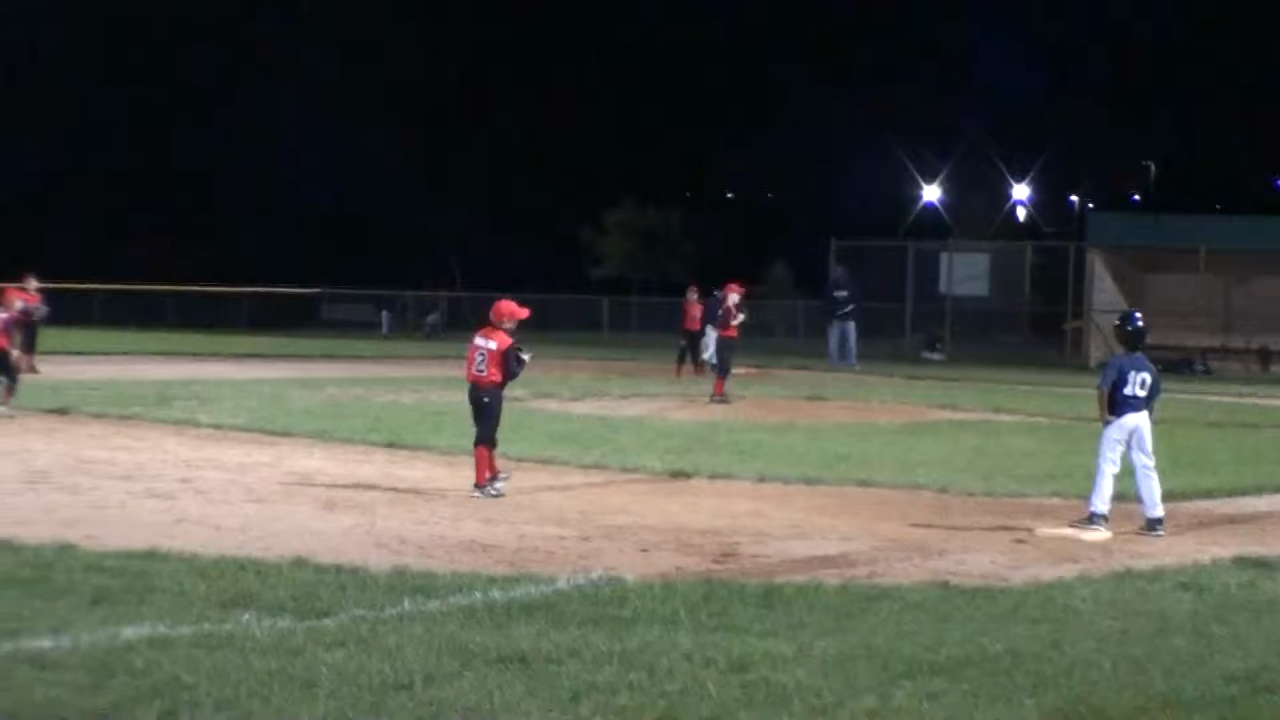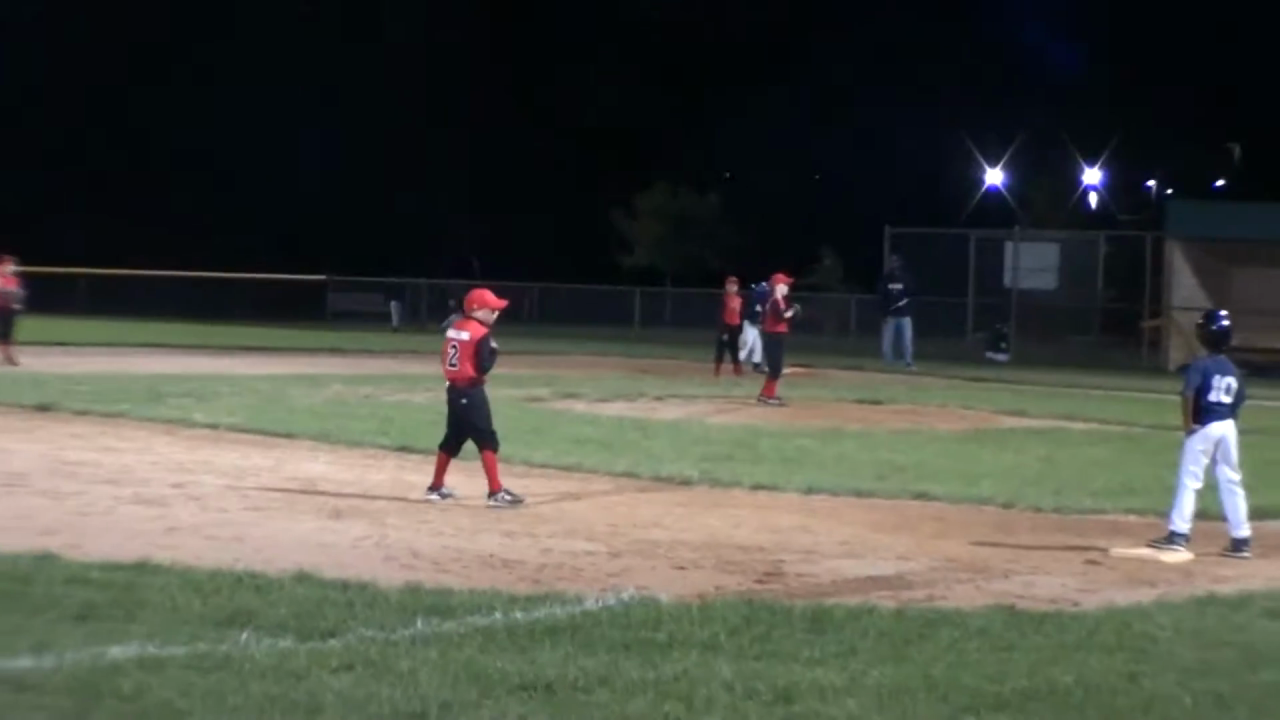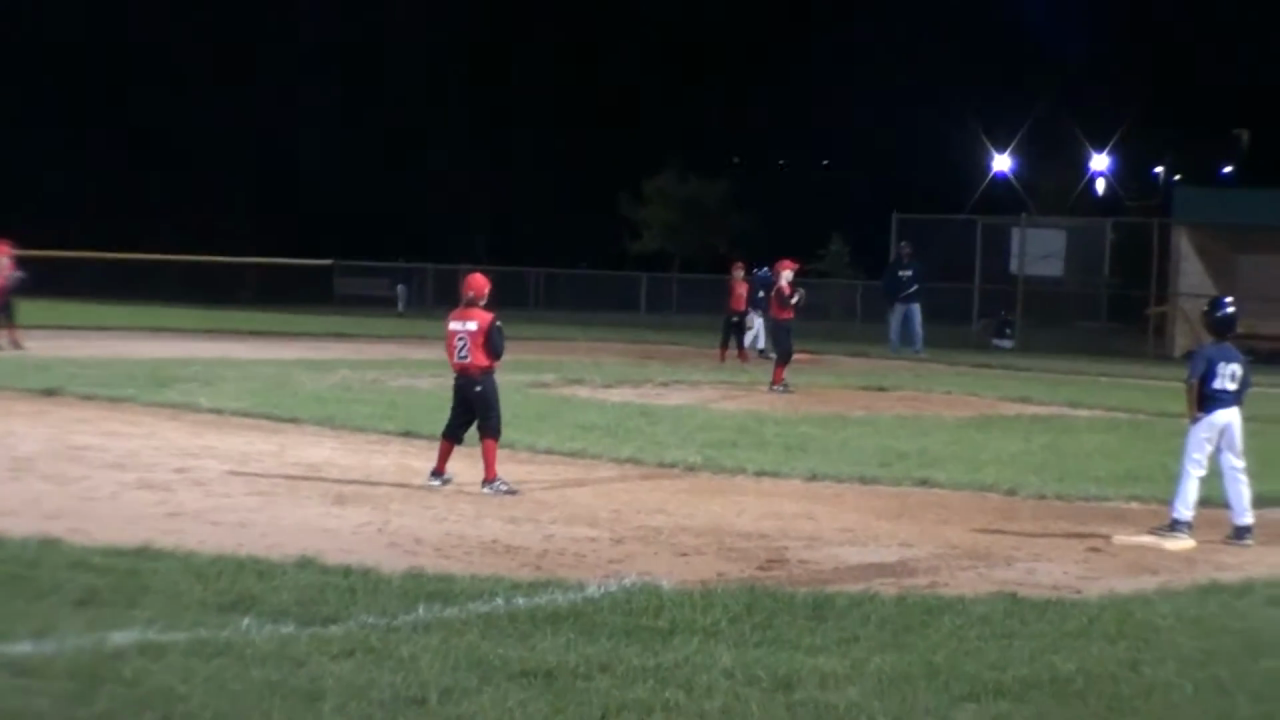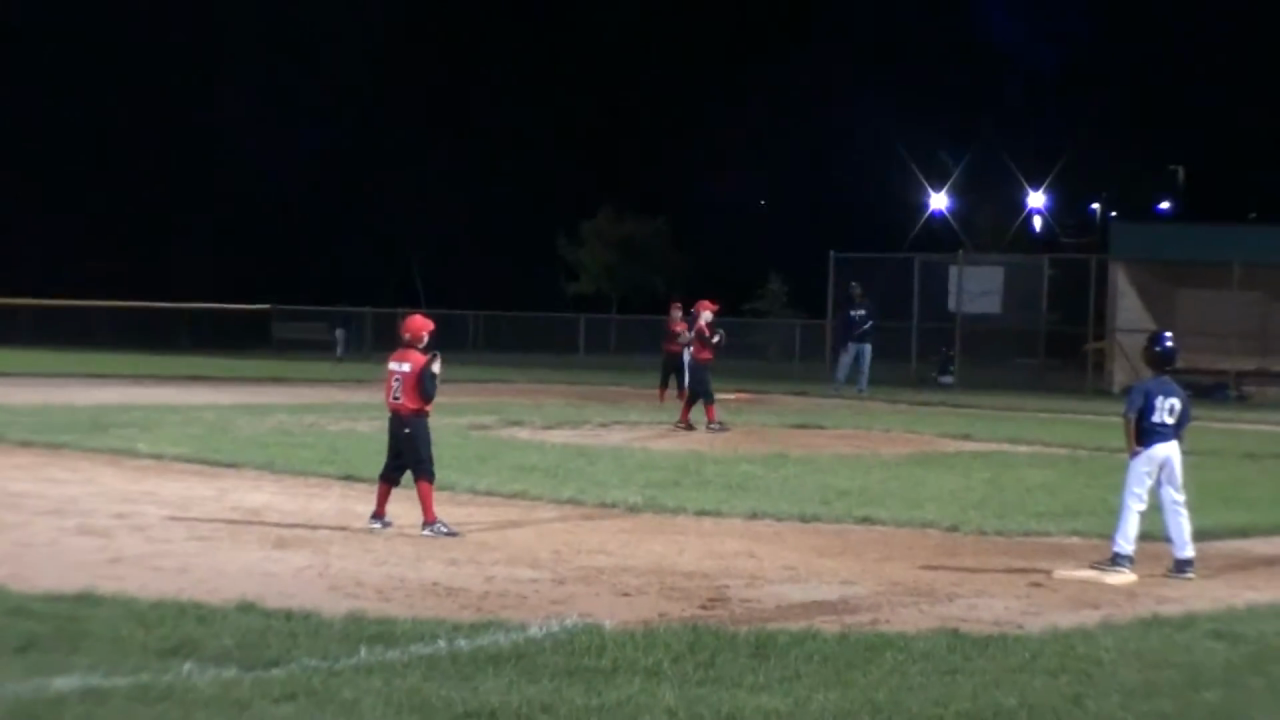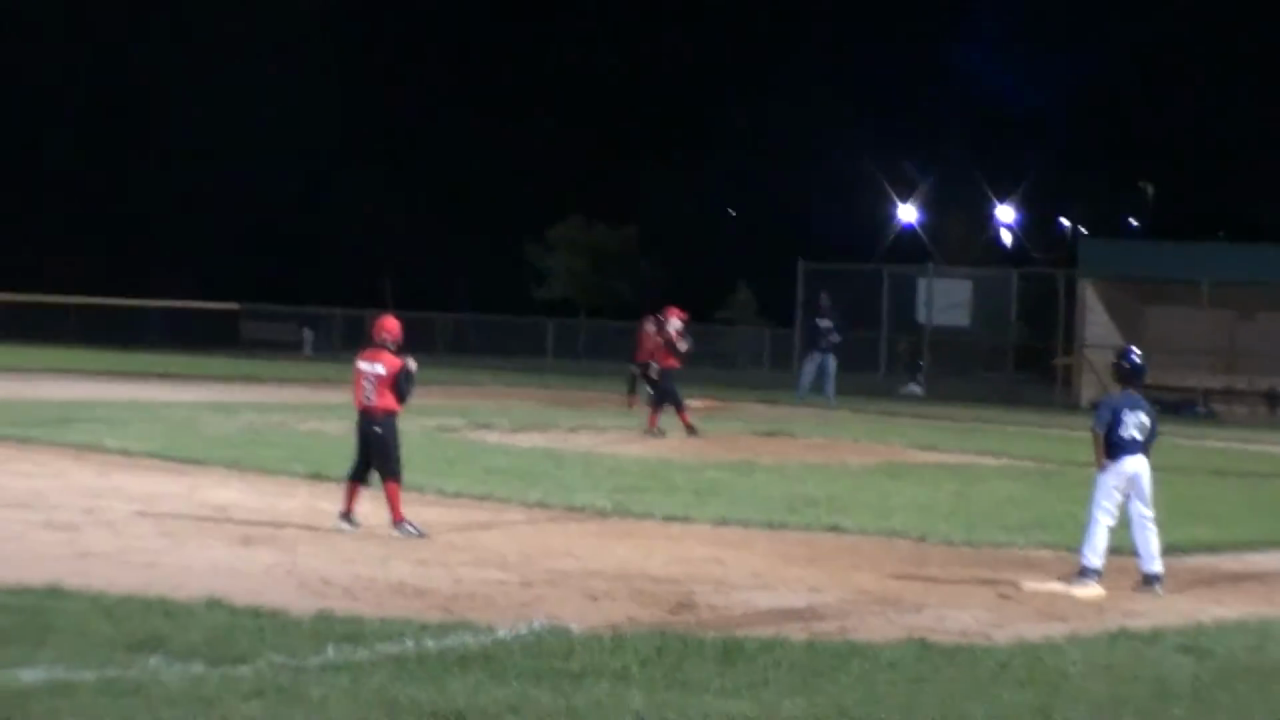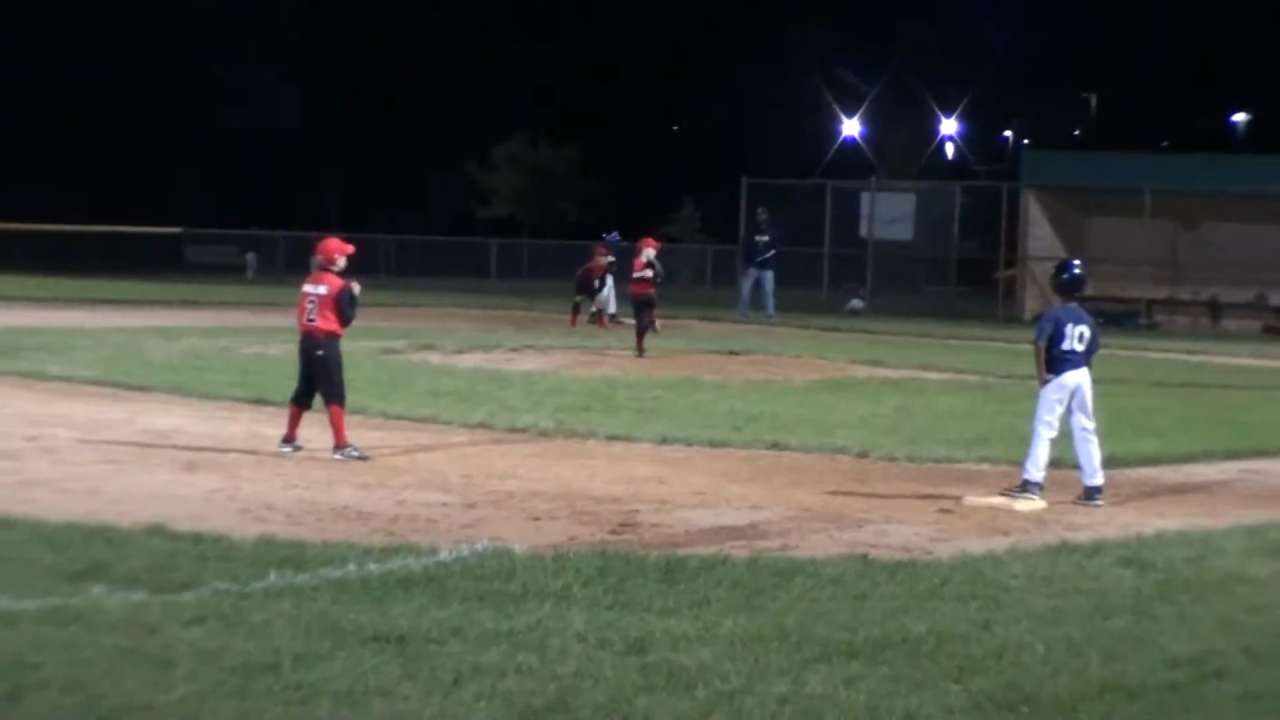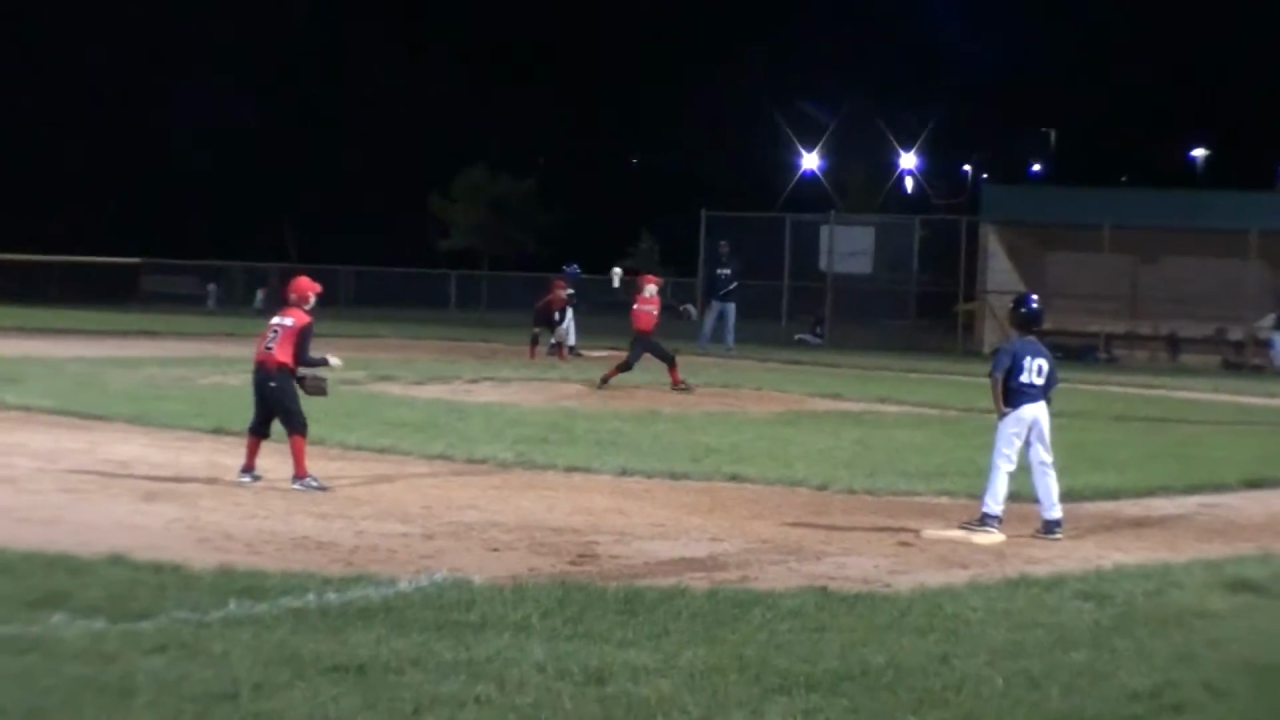
dt=0.5s
person 1, frame 1
left shoulder: (1117, 362)
right shoulder: (1149, 367)
left elbow: (1103, 388)
right elbow: (1152, 399)
left wrist: (1104, 414)
right wrist: (1145, 420)
left hip: (1119, 419)
right hip: (1142, 419)
left knee: (1107, 466)
right knee: (1146, 467)
left ankle: (1098, 515)
right ankle: (1155, 519)
person 1, frame 2
left shoulder: (1200, 365)
right shoulder: (1233, 370)
left elbow: (1188, 394)
right elbow: (1237, 405)
left wrist: (1187, 424)
right wrist: (1226, 425)
left hip: (1204, 428)
right hip: (1227, 427)
left knee: (1189, 480)
right knee: (1231, 482)
left ankle: (1178, 534)
right ankle: (1241, 539)
person 1, frame 3
left shoulder: (1204, 353)
right shoulder: (1238, 357)
left elbow: (1192, 382)
right elbow: (1241, 391)
left wrist: (1191, 411)
right wrist: (1229, 411)
left hip: (1208, 415)
right hip: (1232, 415)
left knee: (1192, 468)
right knee: (1235, 471)
left ankle: (1180, 522)
right ankle: (1243, 527)
person 1, frame 4
left shoulder: (1143, 387)
right shoulder: (1179, 392)
left elbow: (1130, 416)
right elbow: (1182, 427)
left wrist: (1131, 446)
right wrist: (1171, 446)
left hip: (1148, 449)
right hip: (1171, 449)
left knee: (1133, 501)
right knee: (1176, 504)
left ankle: (1122, 556)
right ankle: (1184, 561)
person 1, frame 5
left shoulder: (1112, 402)
right shoulder: (1146, 407)
left elbow: (1098, 431)
right elbow: (1149, 441)
left wrist: (1100, 460)
right wrist: (1139, 461)
left hip: (1117, 464)
right hip: (1140, 464)
left knee: (1102, 515)
right knee: (1144, 518)
left ankle: (1090, 569)
right ankle: (1153, 575)
person 1, frame 6
left shoulder: (1053, 314)
right shoulder: (1087, 319)
left elbow: (1040, 344)
right elbow: (1091, 353)
left wrist: (1042, 374)
right wrist: (1079, 371)
left hip: (1058, 378)
right hip: (1082, 376)
left knee: (1044, 429)
right knee: (1086, 432)
left ankle: (1032, 483)
right ankle: (1094, 488)
person 1, frame 7
left shoulder: (1010, 348)
right shoulder: (1044, 352)
left elbow: (997, 377)
right elbow: (1049, 387)
left wrist: (999, 406)
right wrist: (1039, 406)
left hip: (1016, 411)
right hip: (1039, 410)
left knee: (1002, 463)
right knee: (1043, 465)
left ankle: (991, 516)
right ankle: (1052, 521)
person 2, frame 1
left shoulder: (479, 335)
right shoulder: (506, 343)
right elbow: (509, 375)
right wrist: (522, 361)
left hip: (475, 389)
right hip: (490, 393)
left knee: (486, 432)
right knee: (485, 435)
left ankle: (493, 473)
right ankle: (481, 484)
person 2, frame 2
left shoulder: (455, 327)
right shoulder: (481, 333)
right elbow: (483, 368)
right wrist: (493, 350)
left hip: (454, 389)
right hip: (470, 391)
left knee: (452, 438)
right knee: (487, 439)
left ankle: (436, 487)
right ankle: (496, 492)
person 2, frame 3
left shoulder: (453, 318)
right shoulder: (487, 319)
left elbow: (450, 349)
right elbow: (497, 353)
right wrist: (498, 330)
left hip: (461, 379)
right hip: (481, 380)
left knee: (455, 425)
right knee: (490, 428)
left ankle: (438, 473)
right ankle: (490, 480)
person 2, frame 4
left shoulder: (395, 357)
right shoulder: (421, 362)
right elbow: (427, 396)
right wrist: (434, 373)
left hip: (396, 419)
right hip: (414, 421)
left knee: (392, 467)
right knee: (423, 469)
left ankle: (378, 516)
right ankle: (430, 522)
person 2, frame 5
left shoulder: (362, 357)
right shoulder: (396, 364)
right elbow: (402, 397)
right wrist: (410, 373)
left hip: (364, 418)
right hip: (383, 421)
left knee: (361, 465)
right knee: (390, 470)
left ankle: (347, 514)
right ankle: (398, 521)
person 2, frame 6
left shoulder: (309, 281)
right shoulder: (339, 285)
right elbow: (346, 320)
right wrist: (354, 296)
left hip: (307, 341)
right hip: (326, 343)
left knee: (304, 390)
right knee: (334, 394)
left ankle: (288, 439)
right ankle: (341, 446)
person 2, frame 7
left shoulder: (280, 316)
right shoulder: (305, 321)
right elbow: (300, 358)
left wrist: (297, 377)
right wrist: (326, 361)
left hip: (261, 372)
right hip: (278, 375)
left knee: (261, 421)
right knee: (296, 424)
left ankle: (248, 469)
right ankle: (301, 476)
